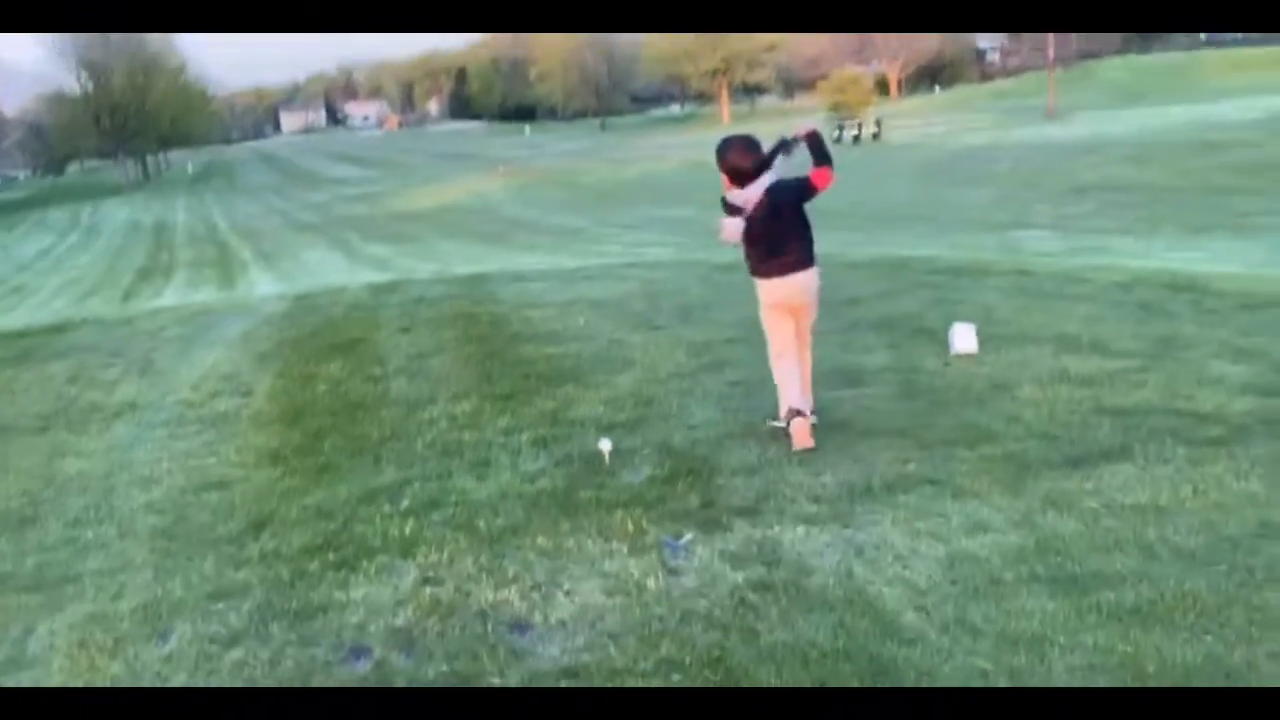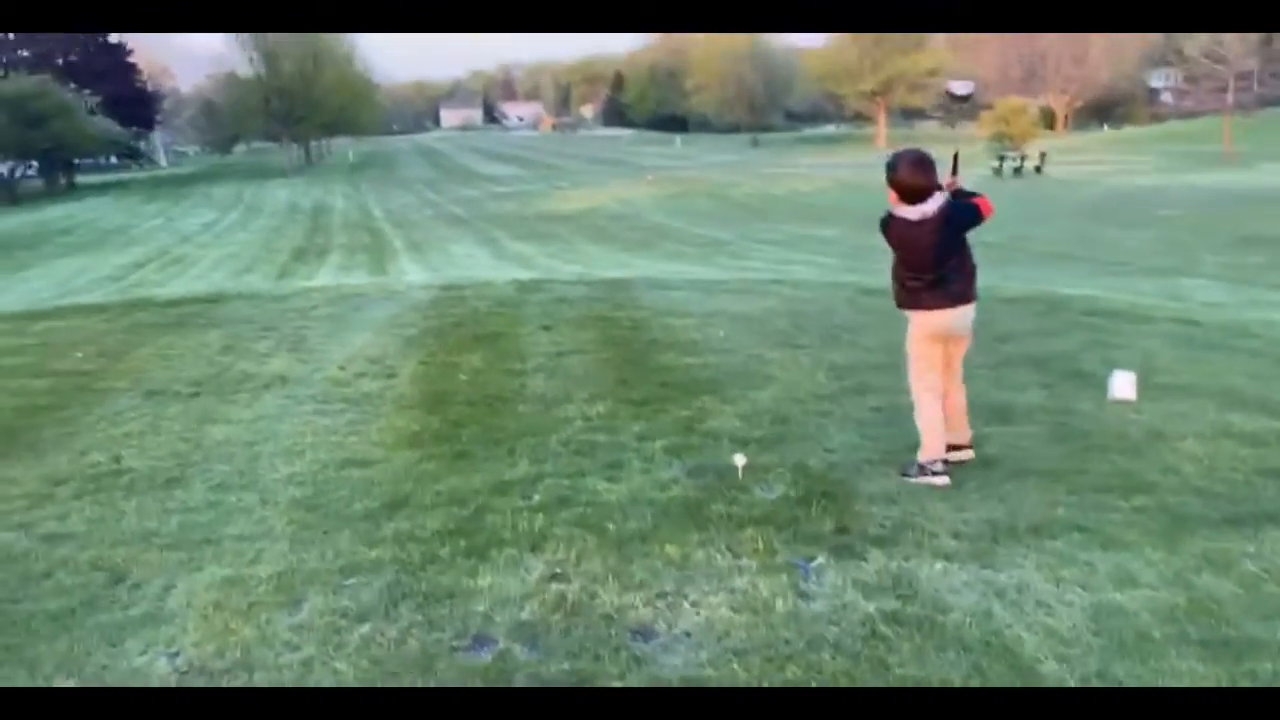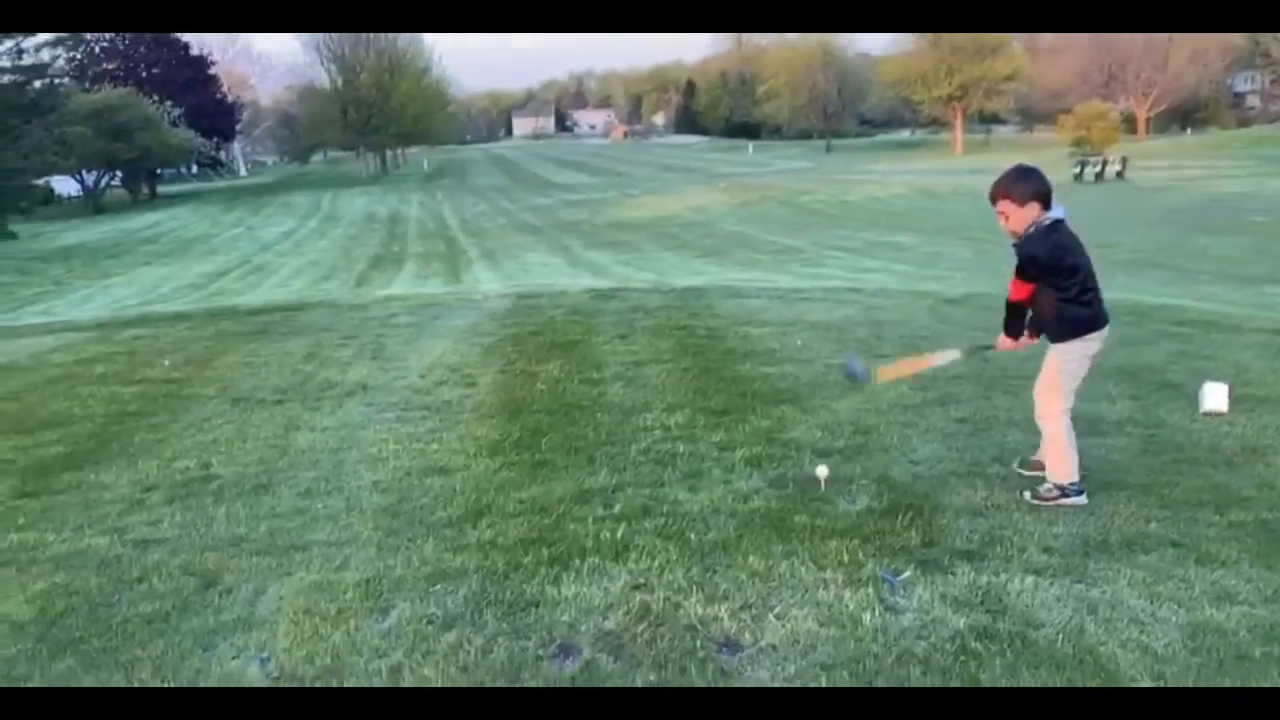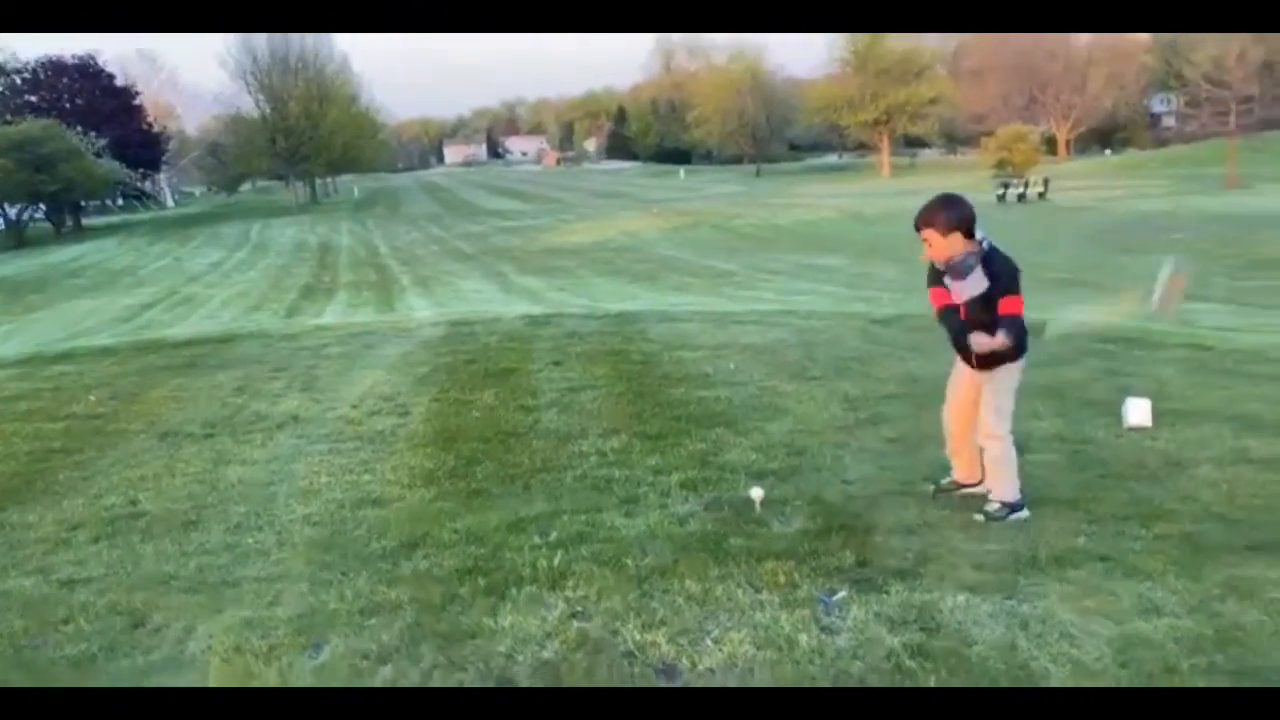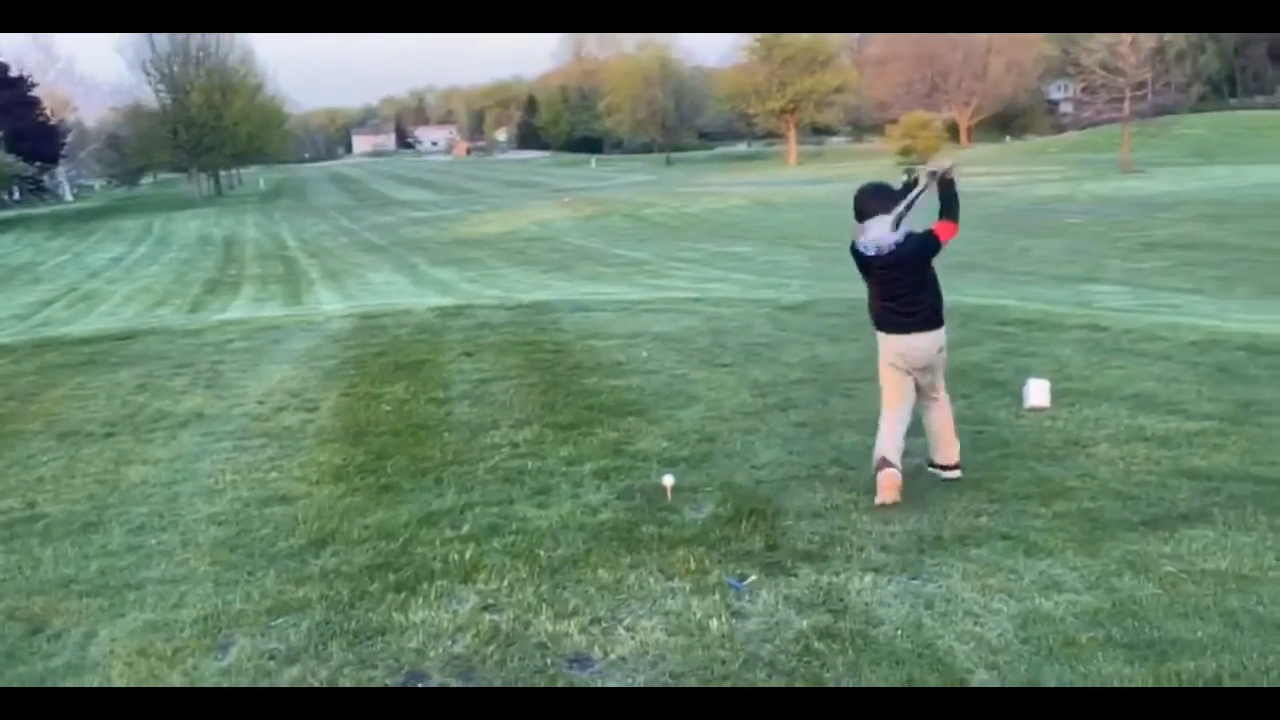
dt=1s
person 1, frame 1
left shoulder: (731, 205)
right shoulder: (786, 192)
left elbow: (757, 177)
right elbow: (825, 172)
left wrist: (787, 142)
right wrist: (812, 137)
left hip: (770, 285)
right hip: (804, 277)
left knee: (781, 352)
right knee: (801, 344)
left ankle: (793, 412)
right ankle: (802, 406)
person 1, frame 2
left shoulder: (891, 226)
right shoulder: (952, 214)
right elbow: (984, 206)
left wrist: (942, 193)
right wrist: (955, 191)
left hip: (925, 317)
right hip: (961, 310)
left knee: (926, 389)
right knee: (952, 379)
left ankle: (932, 462)
right ankle: (959, 441)
person 1, frame 3
left shoulder: (1035, 248)
right shoulder: (1055, 235)
left elbow: (1019, 294)
left wrist: (1009, 332)
right wrist: (1032, 330)
left hip: (1075, 335)
right hip: (1084, 328)
left knee: (1050, 405)
right knee: (1050, 397)
left ankle: (1067, 484)
right ankle: (1050, 457)
person 1, frame 4
left shoulder: (999, 267)
right shoulder: (939, 271)
left elbow: (1013, 315)
right elbow: (946, 313)
left wrist: (1004, 337)
right wrist: (970, 338)
left hip: (1004, 360)
right hip: (968, 358)
left knee: (992, 428)
right knee: (955, 418)
left ankle: (1009, 499)
right ankle: (968, 476)
person 1, frame 5
left shoulder: (860, 252)
right shoulder: (917, 246)
left elbow: (878, 219)
right elbow: (949, 222)
left wrist: (918, 179)
right wrist: (945, 180)
left hip: (894, 342)
right hip: (931, 336)
left knee: (895, 409)
right knee: (935, 398)
left ankle: (888, 464)
right ankle: (947, 461)
